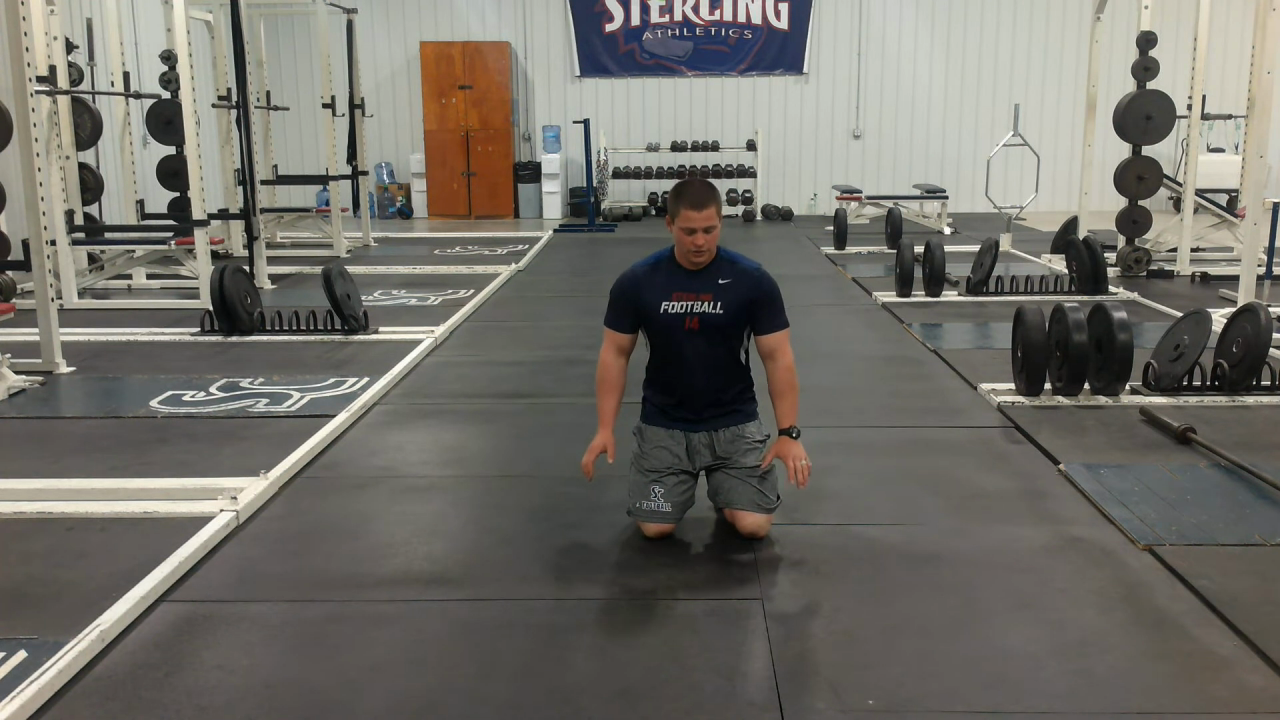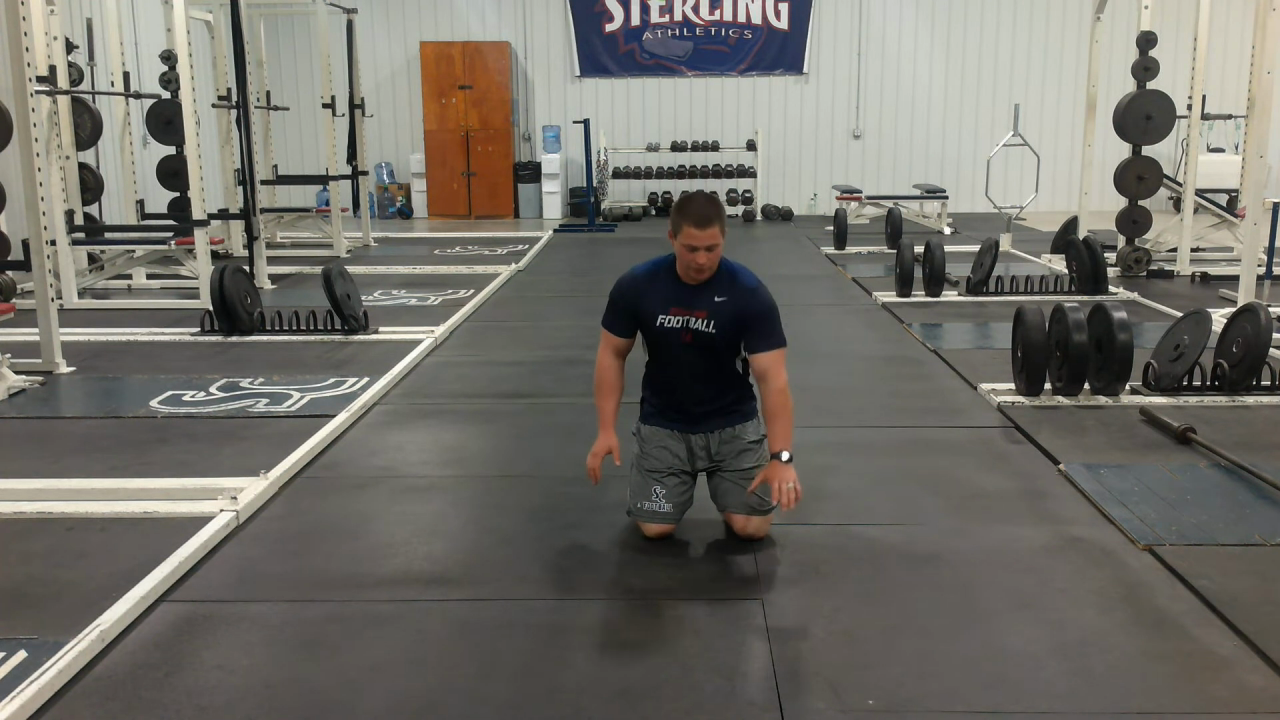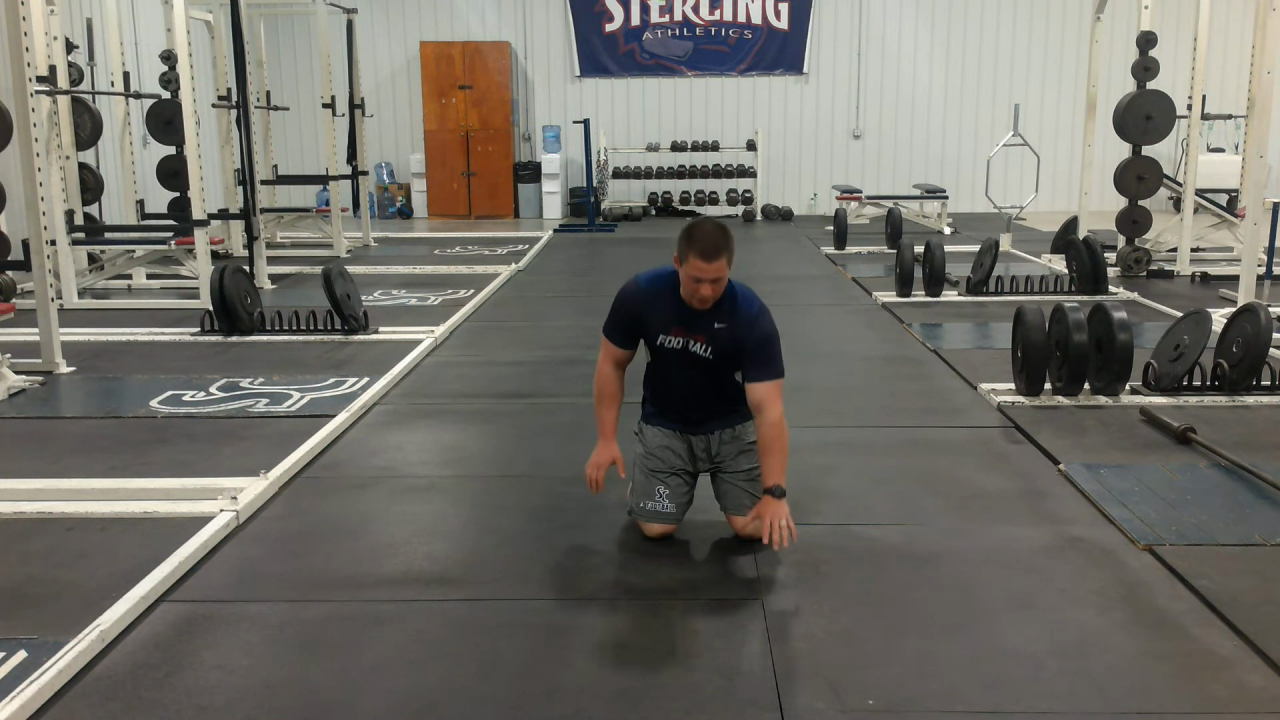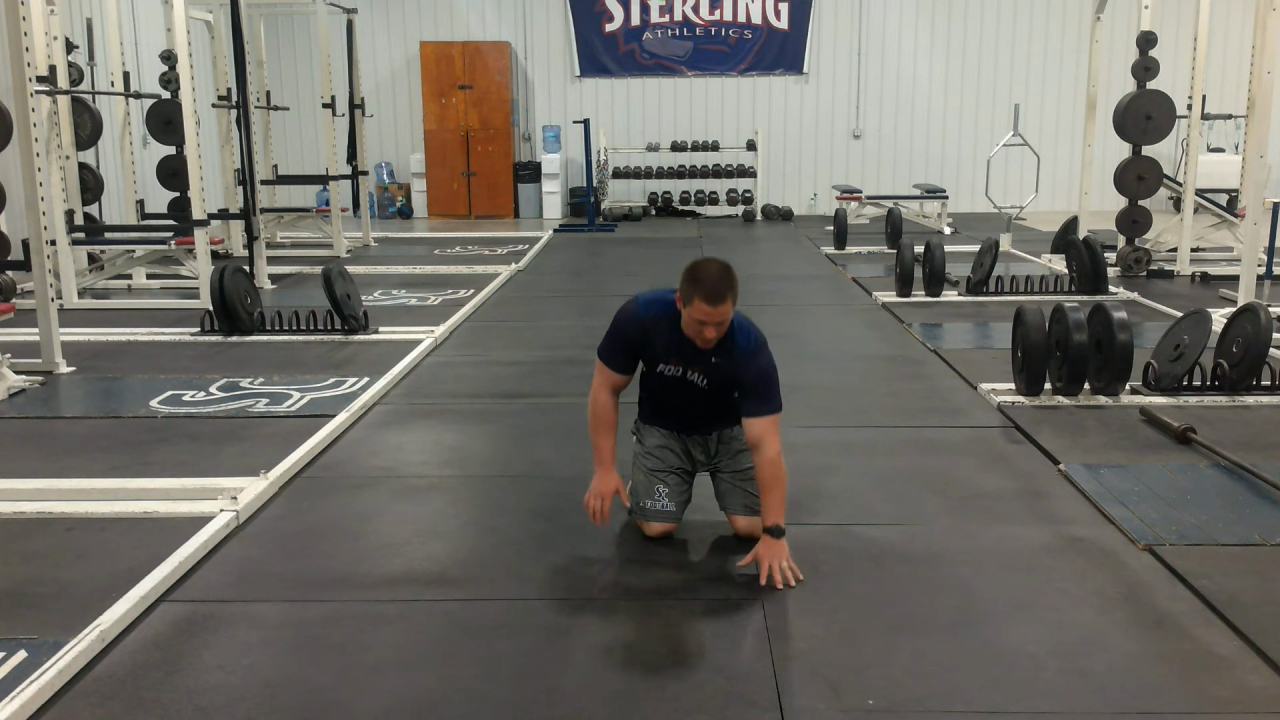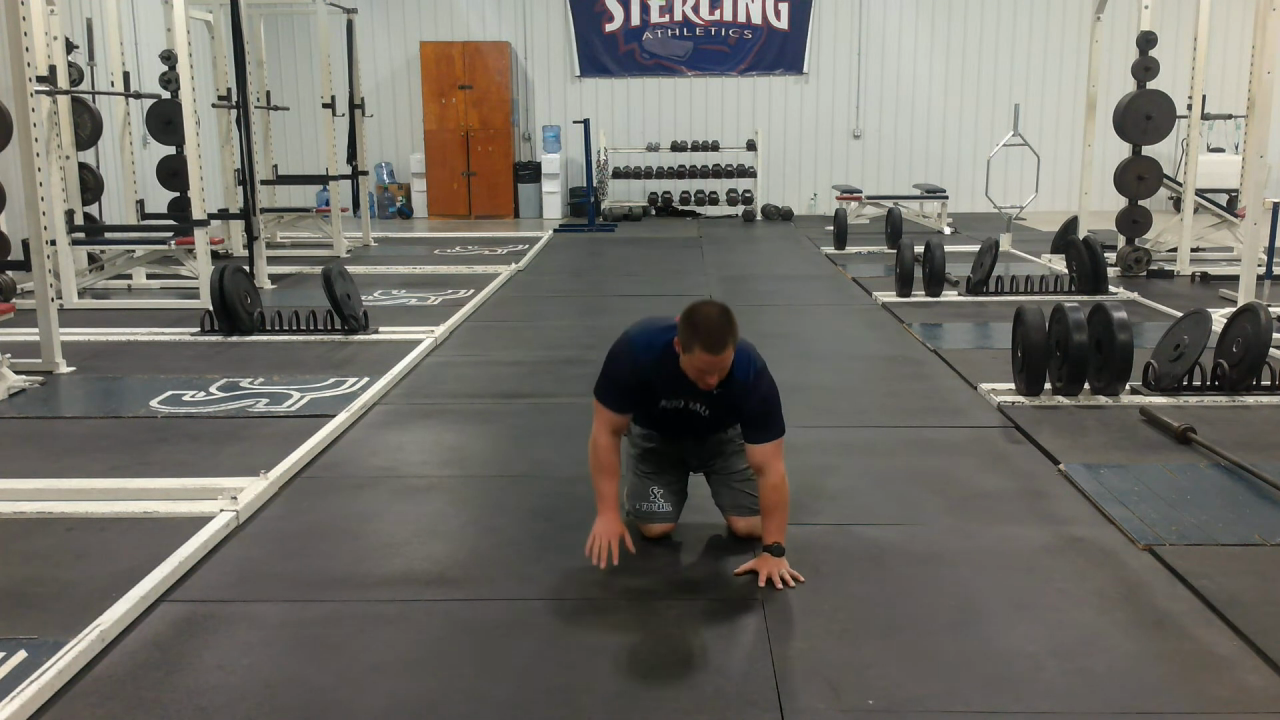
dt=0.3s
person 1, frame 1
left shoulder: (752, 280)
right shoulder: (637, 282)
left elbow: (778, 358)
right elbow: (615, 354)
left wrist: (788, 433)
right wrist: (605, 428)
left hip: (734, 422)
right hip: (665, 424)
left knee: (753, 525)
right knee: (655, 527)
left ankle: (721, 485)
right ankle: (685, 479)
person 1, frame 2
left shoulder: (750, 294)
right shoulder: (636, 286)
left elbow: (773, 379)
right elbow: (611, 355)
left wrist: (781, 457)
right wrist: (606, 429)
left hip: (733, 424)
right hip: (664, 425)
left knee: (752, 526)
right knee: (655, 527)
left ankle: (717, 477)
right ankle: (641, 476)
person 1, frame 3
left shoulder: (752, 317)
right shoulder: (639, 295)
left elbow: (768, 409)
right elbow: (612, 364)
left wrist: (774, 493)
right wrist: (607, 440)
left hip: (733, 426)
right hip: (666, 425)
left knee: (752, 528)
right knee: (656, 527)
left ankle: (715, 477)
right ankle: (639, 480)
person 1, frame 4
left shoulder: (751, 348)
right shoulder: (639, 317)
left elbow: (766, 445)
right elbow: (605, 391)
left wrist: (773, 533)
right wrist: (605, 469)
left hip: (729, 429)
right hip: (662, 430)
left knee: (751, 525)
right knee: (655, 525)
left ankle: (715, 475)
right ankle: (637, 483)
person 1, frame 5
left shoulder: (751, 375)
right shoulder: (635, 351)
left elbow: (770, 468)
right elbow: (606, 433)
left wrist: (773, 550)
right wrist: (607, 513)
left hip: (723, 435)
right hip: (656, 435)
left knee: (749, 526)
right knee: (655, 527)
left ankle: (715, 477)
